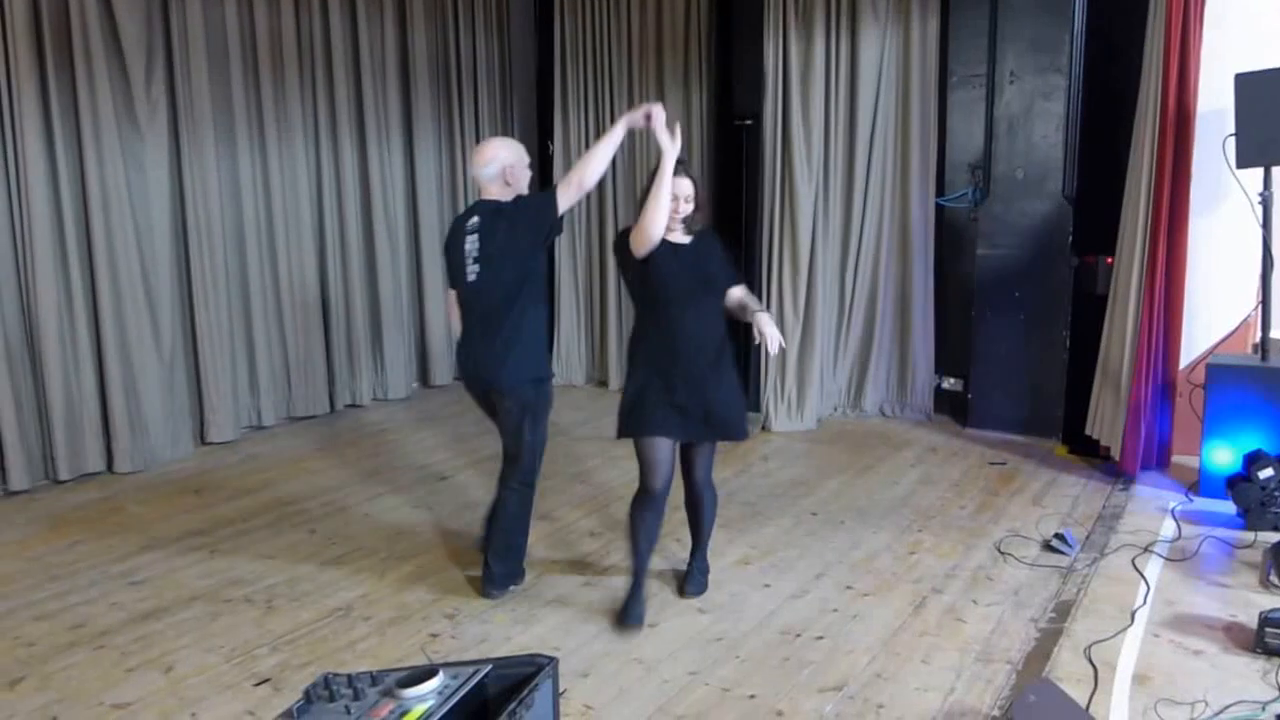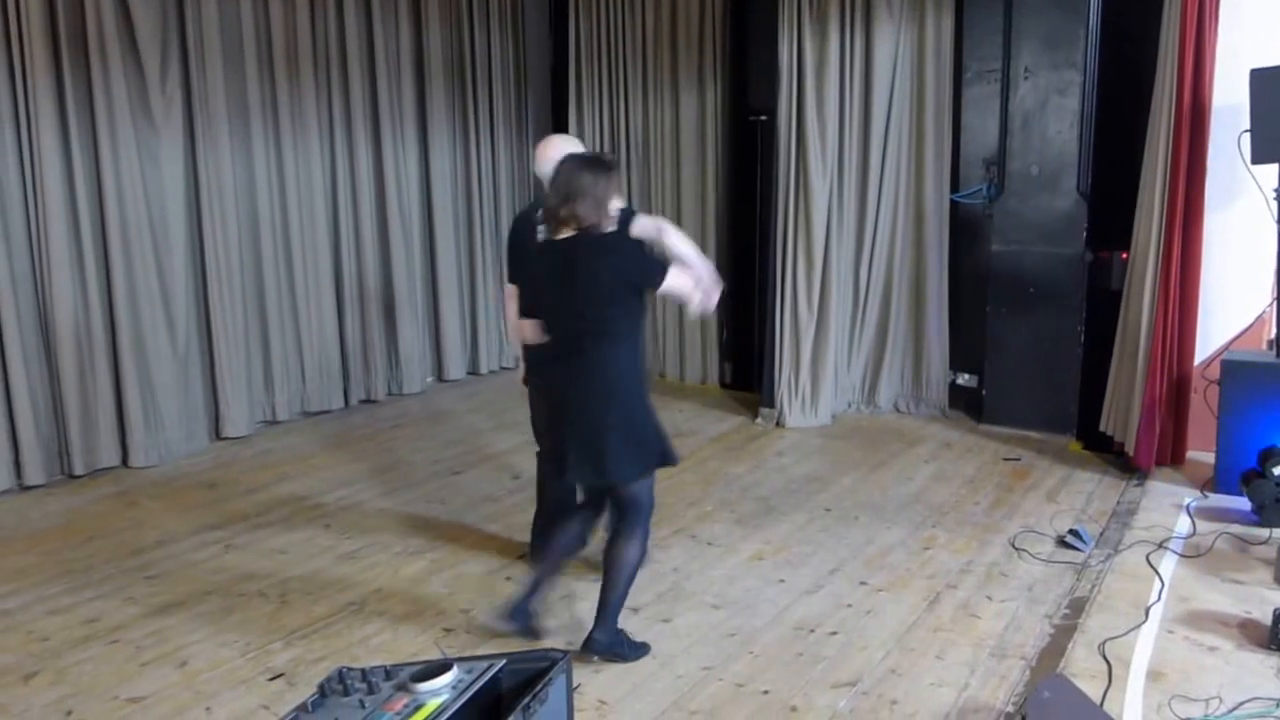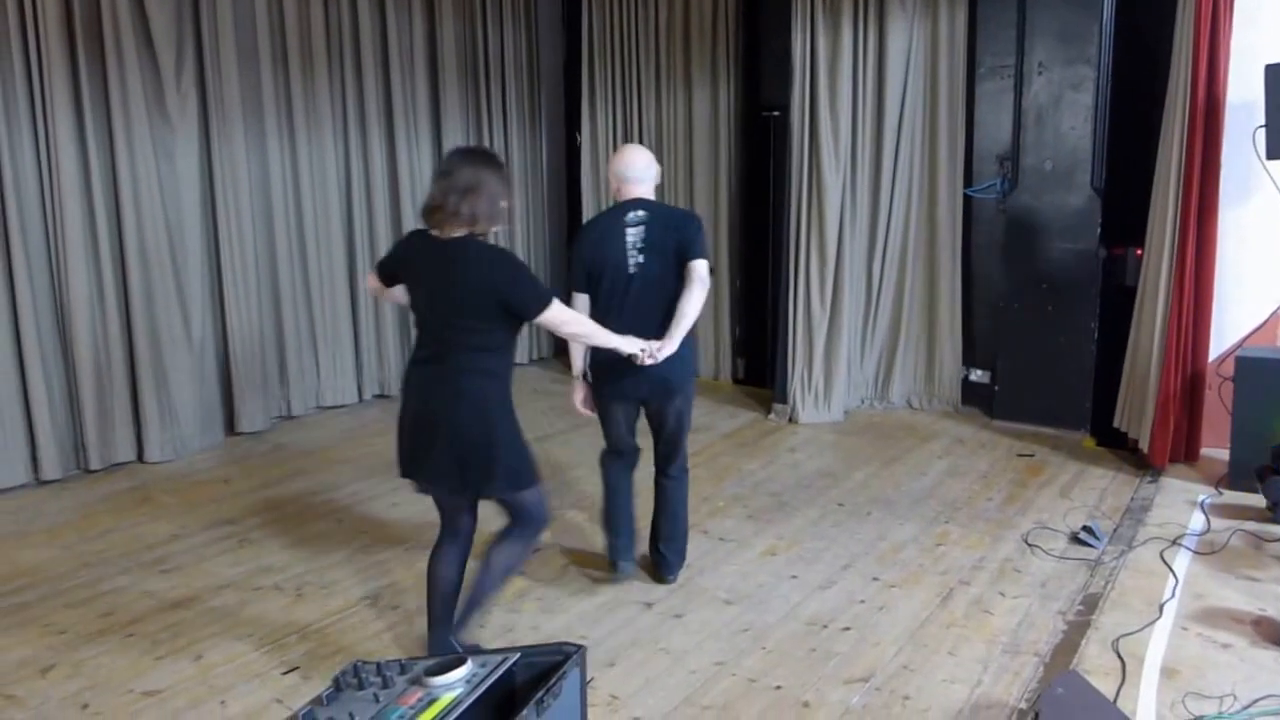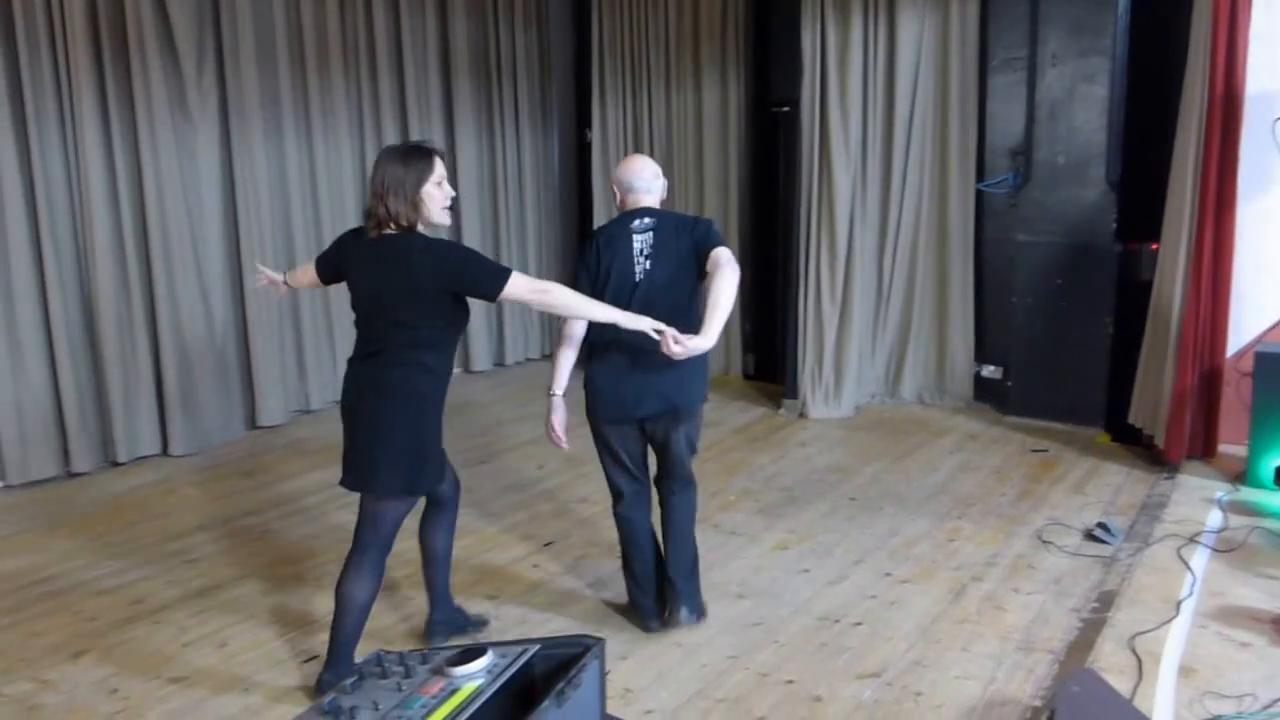
dt=0.5s
person 1, frame 1
left shoulder: (709, 245)
right shoulder: (632, 243)
left elbow: (734, 295)
right elbow: (650, 233)
left wrist: (756, 314)
right wrist: (666, 159)
left hip: (709, 376)
right hip: (656, 379)
left knee: (697, 475)
right knee: (654, 487)
left ankle: (699, 560)
right ankle: (636, 584)
person 1, frame 2
left shoulder: (543, 257)
right shoulder: (613, 250)
left elbow: (529, 332)
right elbow: (689, 284)
right wrist: (702, 288)
left hip: (570, 393)
right hip: (609, 397)
left knee: (596, 501)
right knee: (636, 510)
left ankle: (527, 600)
right ankle: (604, 633)
person 1, frame 3
left shoulder: (413, 248)
right shoulder: (493, 266)
left elbow: (378, 284)
right elbow: (564, 322)
right wrist: (622, 343)
left hip: (425, 402)
right hip: (473, 409)
left knee: (455, 526)
right knee: (531, 517)
left ankle: (441, 645)
right ankle: (456, 627)
person 1, frame 4
left shoulder: (357, 246)
right shoulder: (440, 258)
left elbow: (306, 276)
right elbow: (536, 292)
left wrist: (280, 280)
right wrist: (624, 317)
left hip: (368, 397)
right hip: (403, 408)
left knee: (445, 491)
right knee: (374, 540)
left ankle: (442, 615)
right ankle: (336, 668)
person 2, frame 1
left shoulder: (460, 229)
right shoulder: (519, 220)
right elbow: (581, 180)
right wrist: (625, 122)
left hip: (476, 366)
right hip: (519, 369)
left knee: (519, 455)
right knee: (520, 465)
left ankle: (502, 546)
right ankle: (500, 573)
person 2, frame 2
left shoulder: (522, 224)
left elbow: (513, 298)
right elbow: (657, 231)
left wrist: (524, 357)
right wrist: (701, 268)
left hip: (543, 358)
left knee: (553, 450)
left ankle: (546, 540)
person 2, frame 3
left shoulder: (593, 232)
right shoulder: (684, 223)
left elbow: (579, 312)
right elbow: (698, 282)
left wrist: (579, 376)
right wrist: (671, 341)
left hip: (613, 371)
right hip: (671, 370)
left knee: (619, 456)
right knee: (671, 465)
left ankle: (621, 552)
right ankle: (668, 561)
person 2, frame 4
left shoulder: (599, 242)
right shoulder: (696, 231)
left elbow: (576, 323)
right elbow: (726, 269)
left wrist: (557, 395)
right wrist: (706, 336)
left hip: (612, 393)
right hip: (677, 389)
left knee: (629, 497)
right knee: (677, 487)
left ankle: (647, 604)
right ankle: (682, 596)
